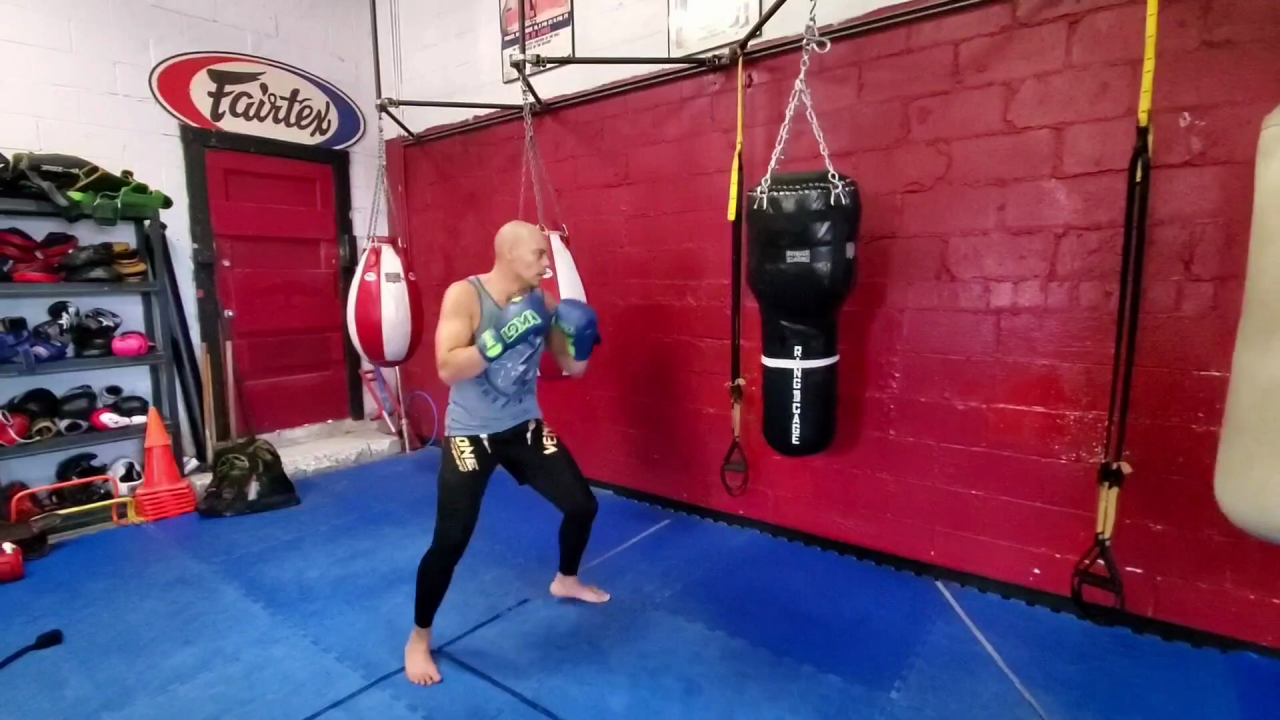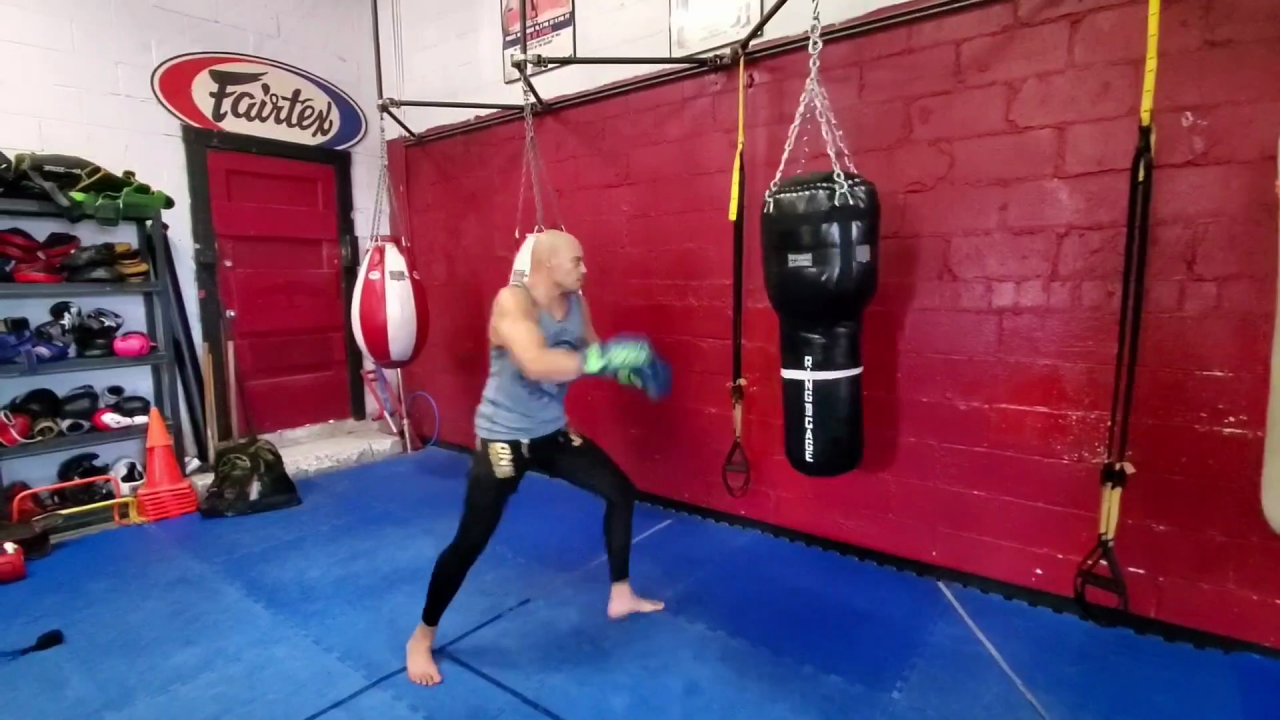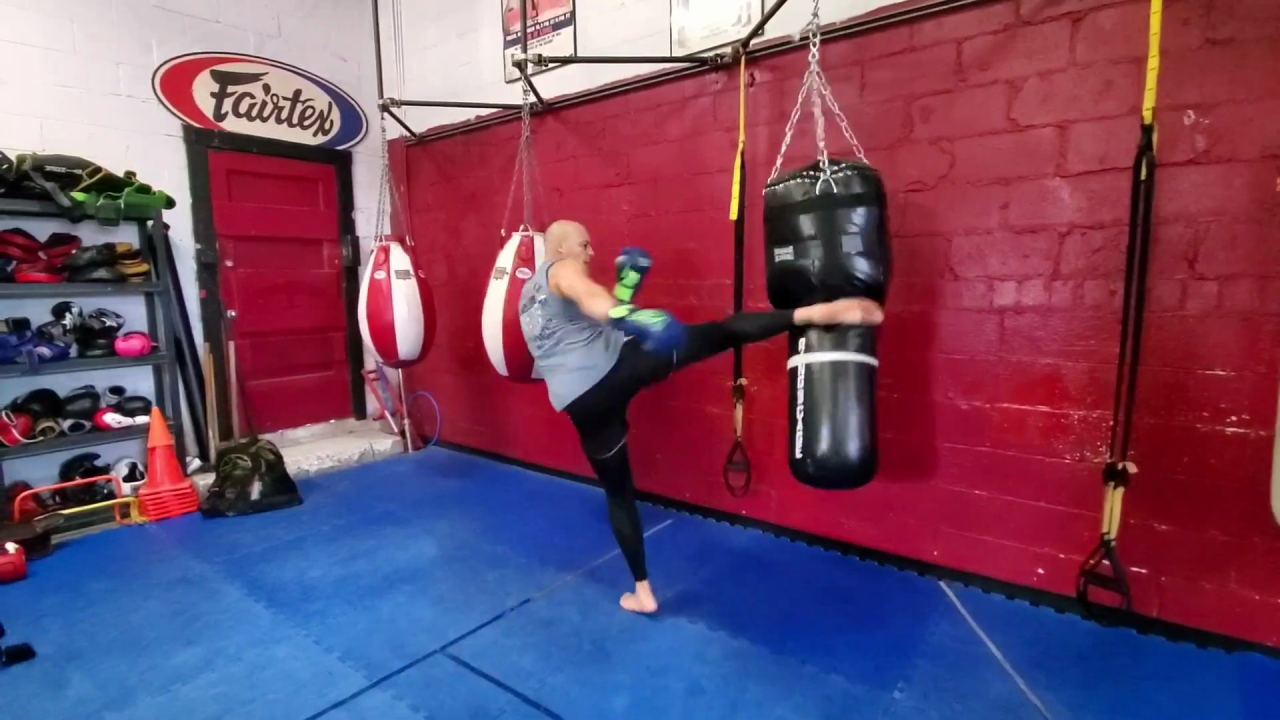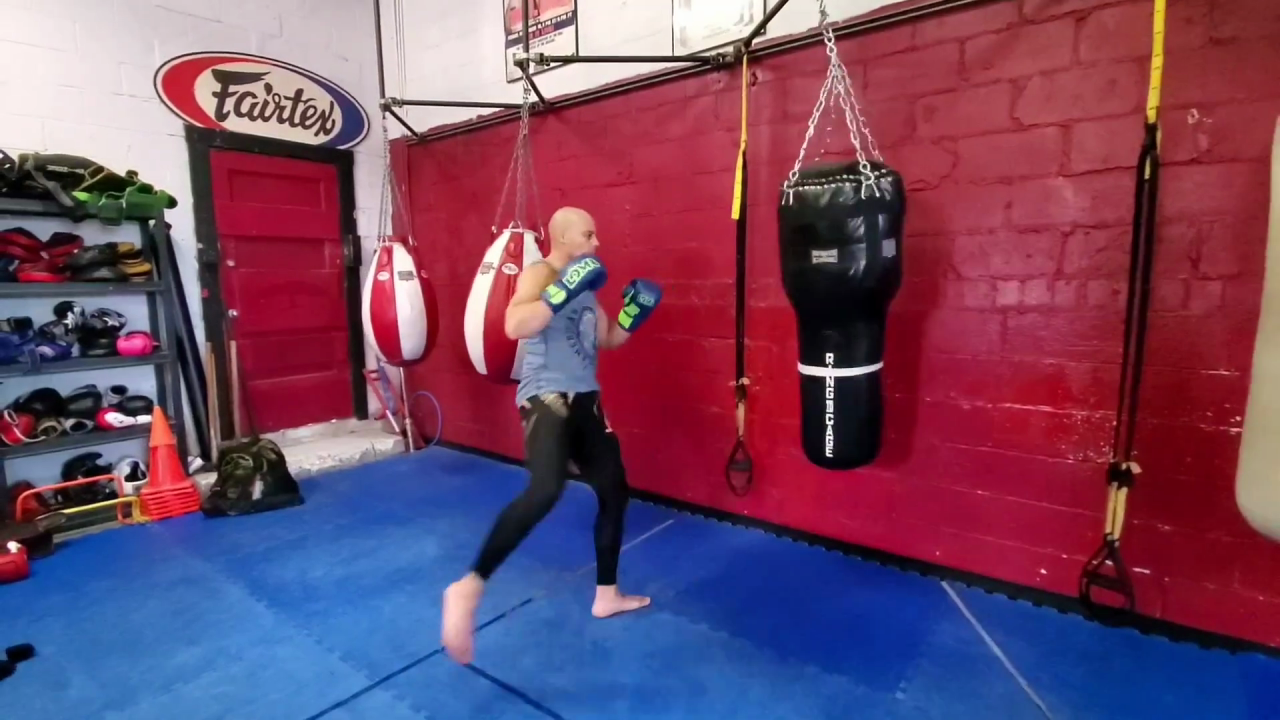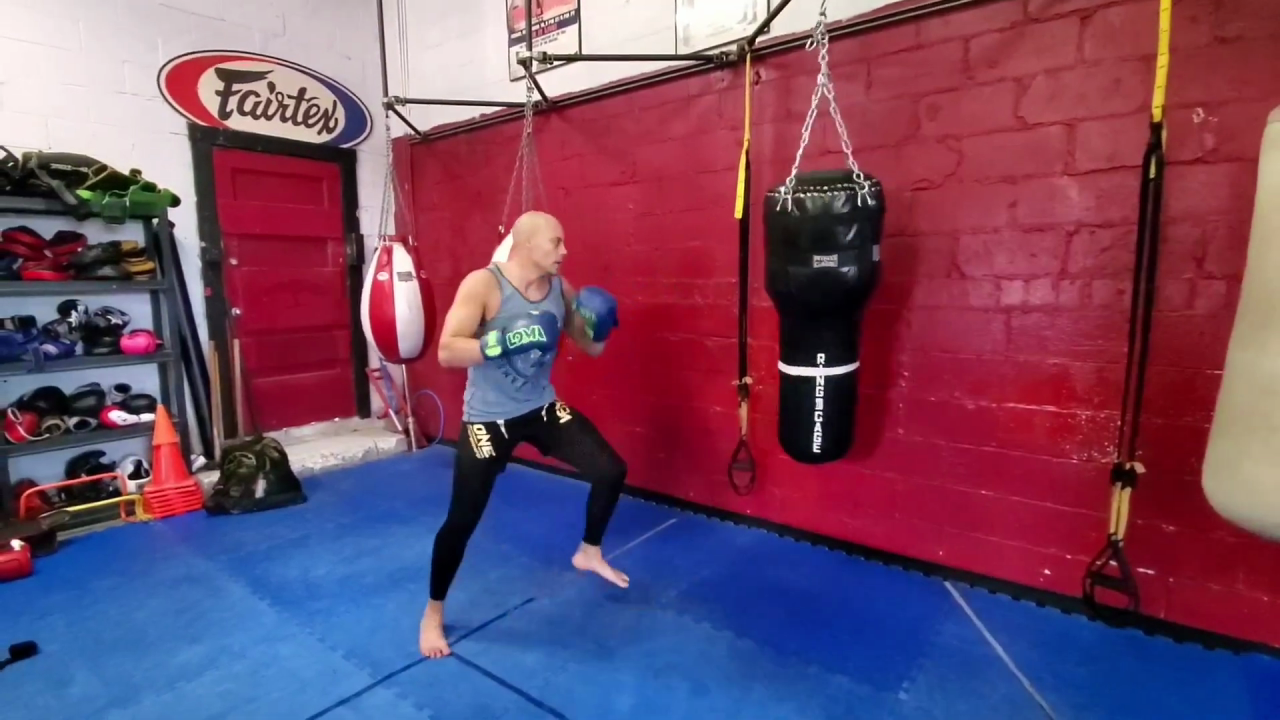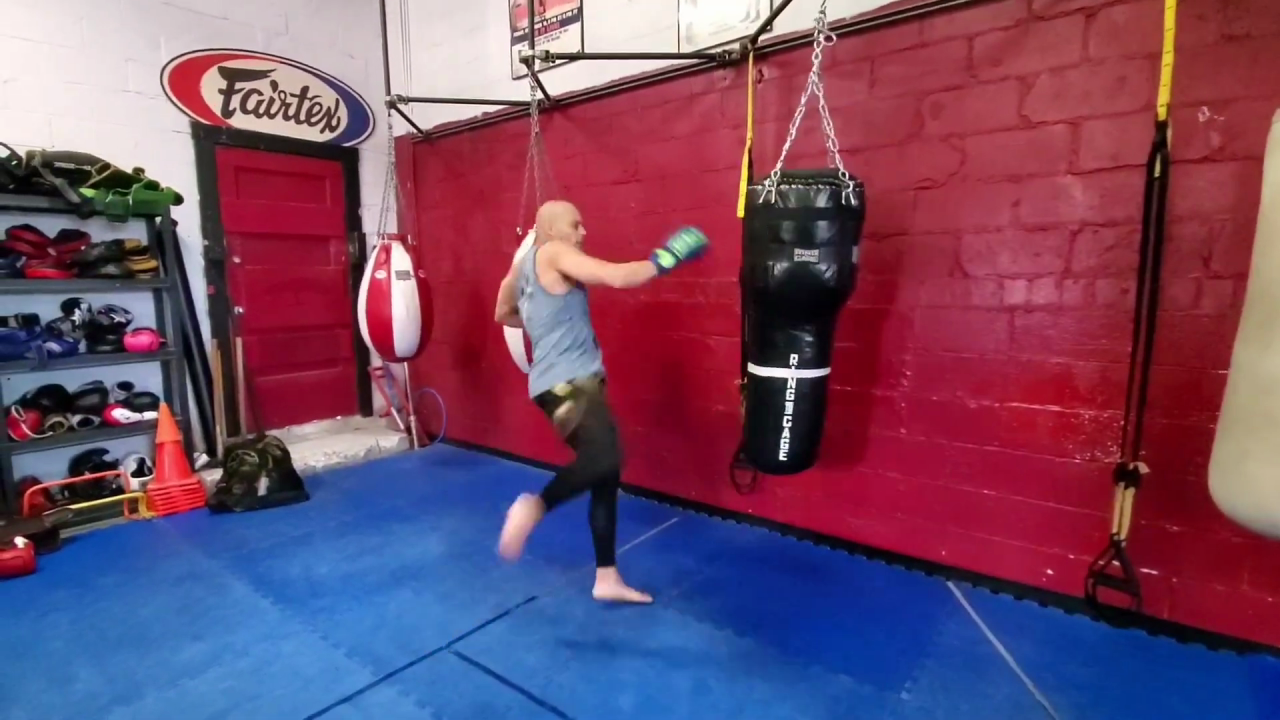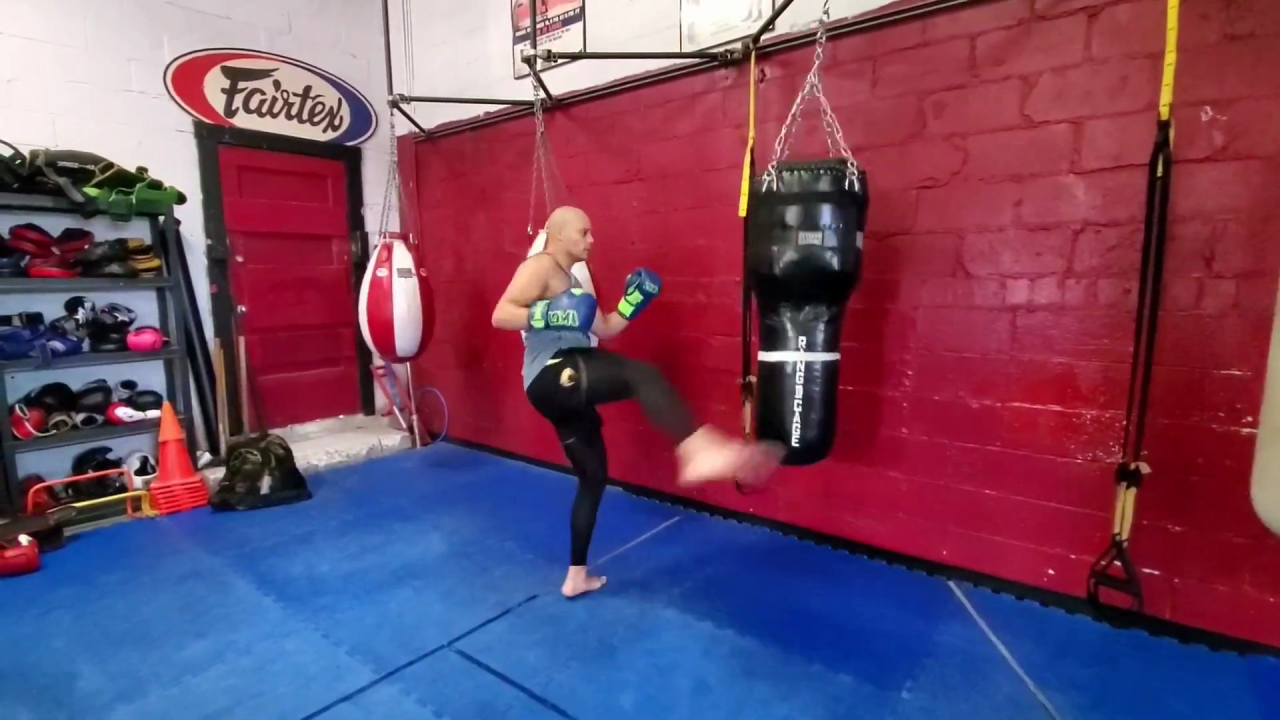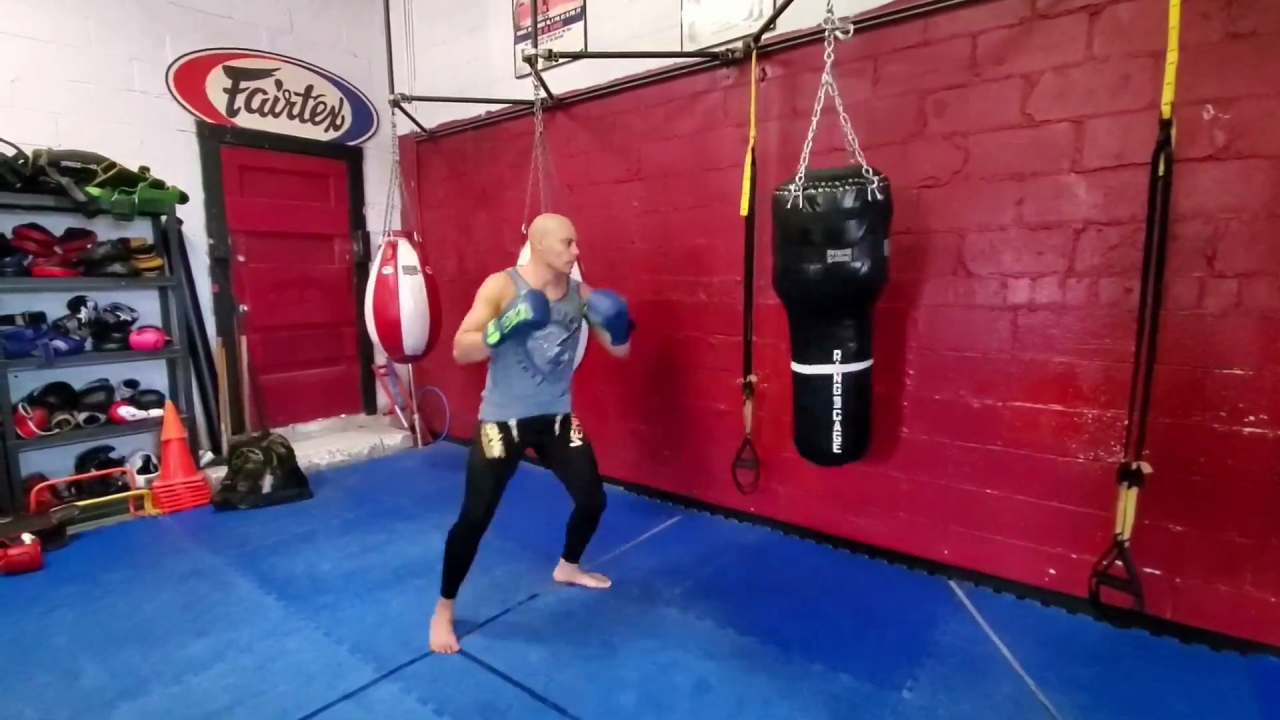
dt=0.4s
person 1, frame 1
left shoulder: (541, 302)
right shoulder: (464, 295)
left elbow: (573, 366)
right elbow: (449, 370)
left wrist: (579, 339)
right wrist: (501, 337)
left hip: (526, 428)
right hip: (472, 435)
left knee: (582, 504)
right knee: (451, 540)
left ankle: (567, 580)
right ankle: (419, 638)
person 1, frame 2
left shoulder: (575, 304)
right shoulder: (513, 301)
left elbow: (594, 352)
right elbow: (540, 366)
left wrist: (635, 371)
right wrist: (611, 358)
left hip: (553, 431)
right hip: (504, 437)
left knee: (621, 493)
right knee: (470, 542)
left ankle: (621, 595)
right ankle: (423, 636)
person 1, frame 3
left shoulder: (532, 290)
right shoulder: (563, 270)
right elbow: (590, 298)
left wrist: (629, 283)
right wrist: (637, 319)
left hip: (579, 400)
right hip: (608, 371)
left knee: (618, 492)
right knee: (716, 333)
left ankle: (640, 592)
right ankle: (820, 312)
person 1, frame 4
left shoulder: (585, 285)
right shoulder: (541, 273)
left elbow: (606, 341)
right elbow: (516, 327)
left wrist: (633, 311)
right wrist: (563, 290)
left hip: (584, 401)
right hip: (547, 400)
left knee: (615, 491)
right knee: (544, 491)
left ankle: (607, 595)
right ankle: (470, 588)
person 1, frame 5
left shoulder: (561, 287)
right shoulder: (481, 285)
left elbow: (592, 346)
right elbow: (447, 353)
left wrist: (598, 322)
right wrist: (504, 341)
left hip: (543, 409)
right hip: (487, 421)
left knee: (611, 469)
right knee: (461, 521)
left ankle: (590, 551)
right ankle: (433, 612)
person 1, frame 6
left shoulder: (521, 268)
right shoulder: (554, 253)
left elbow: (502, 315)
right elbow: (619, 278)
right wrist: (672, 253)
left hip: (564, 382)
right hip: (570, 381)
left knee: (605, 477)
right knee: (601, 464)
left ankle: (607, 578)
right ankle: (533, 507)
person 1, frame 7
left shoulder: (566, 277)
right shoulder: (541, 267)
left elbow: (603, 328)
right elbow: (500, 315)
left wrist: (635, 300)
right wrist: (549, 315)
left hip: (560, 387)
right hip: (555, 375)
left knee: (594, 476)
right knee: (643, 374)
left ankle: (578, 574)
right ankle: (698, 450)
person 1, frame 8
left shoulder: (580, 293)
right shoulder: (501, 286)
left elbow: (619, 348)
right elbow: (462, 351)
left wrist: (616, 321)
right wrist: (504, 327)
left hip: (556, 417)
right hip: (505, 417)
left knee: (593, 500)
right knee: (476, 516)
left ankle: (568, 566)
right ankle: (443, 610)
